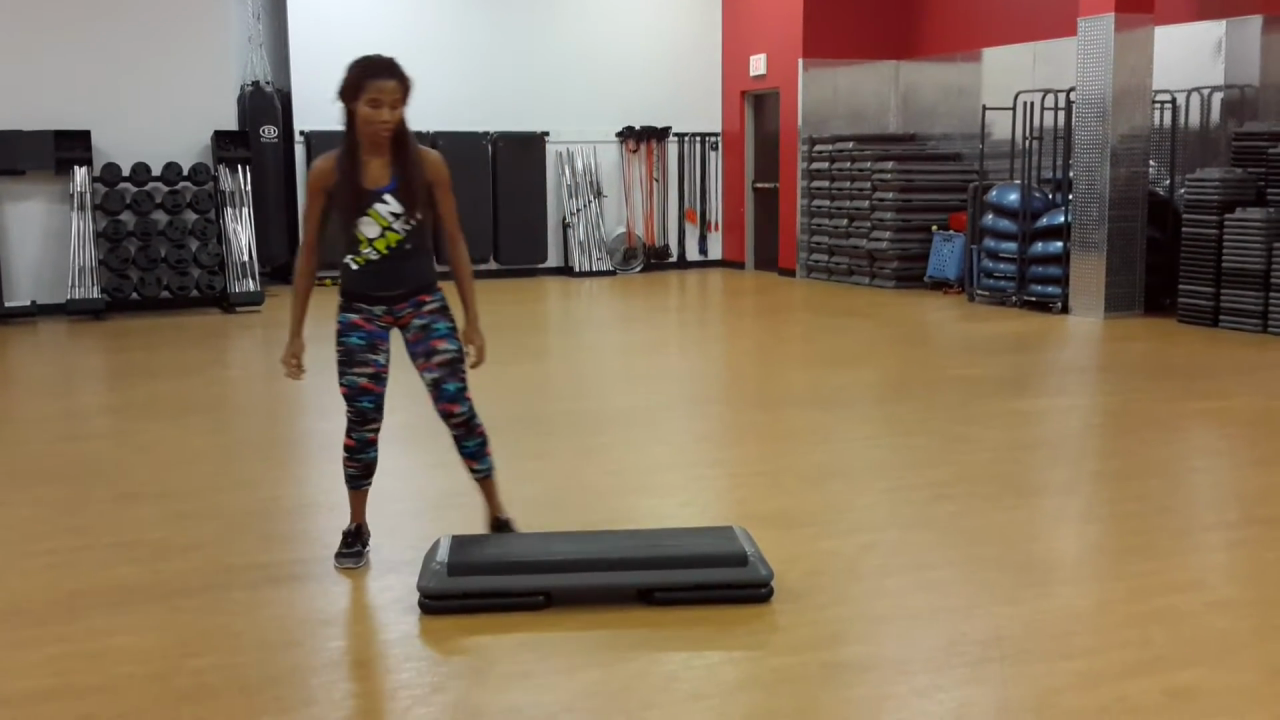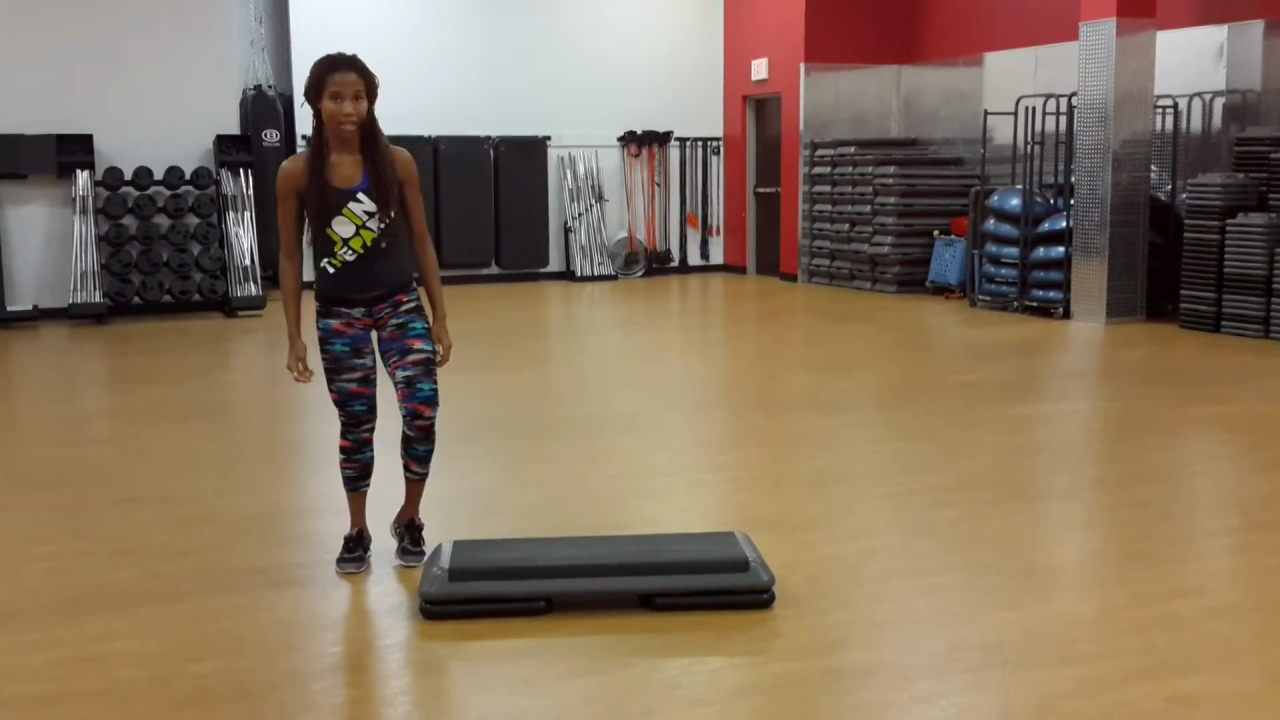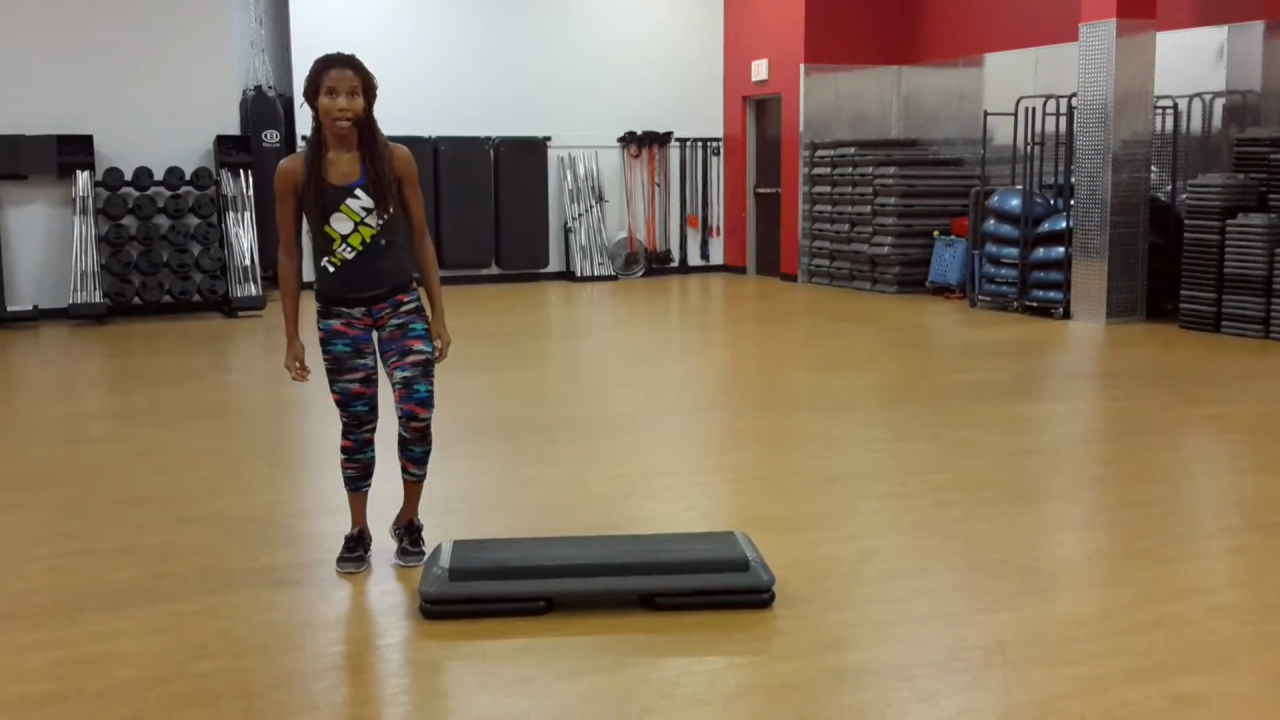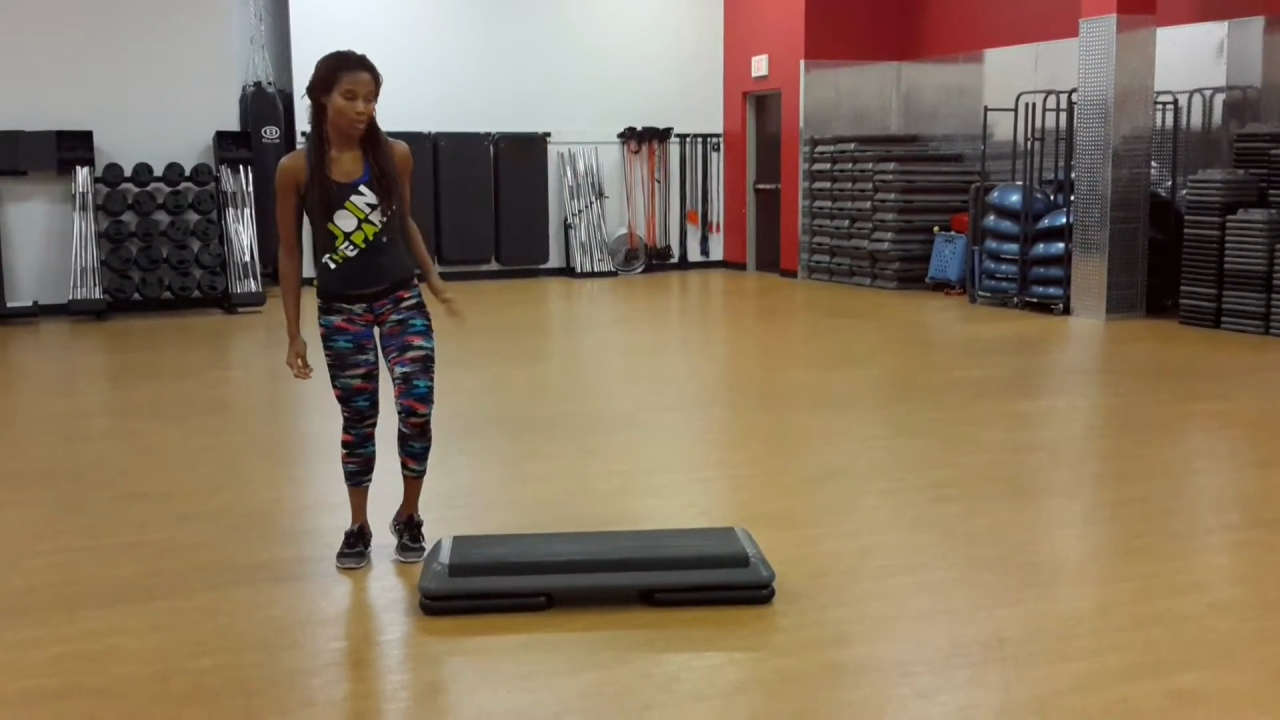
dt=0.4s
person 1, frame 1
left shoulder: (426, 164)
right shoulder: (327, 171)
left elbow: (454, 242)
right elbow: (309, 252)
left wrist: (472, 319)
right wrist: (295, 331)
left hip: (423, 301)
right hip: (360, 310)
left knee: (457, 408)
right knee: (362, 421)
left ankle: (497, 515)
right ankle: (356, 527)
person 1, frame 2
left shoulder: (396, 162)
right shoulder: (296, 172)
left elbow: (421, 240)
right elbow: (291, 255)
left wrist: (440, 318)
right wrist: (294, 336)
left hip: (400, 303)
right hip: (338, 313)
left knee: (422, 412)
right knee: (355, 424)
left ankle: (409, 520)
right ankle: (357, 532)
person 1, frame 3
left shoulder: (396, 159)
right shoulder: (294, 170)
left elbow: (419, 236)
right elbow: (290, 253)
left wrist: (438, 313)
right wrist: (292, 335)
left hip: (400, 302)
right hip: (339, 313)
left knee: (417, 415)
right knee: (357, 424)
left ankle: (409, 521)
right ankle: (358, 531)
person 1, frame 4
left shoulder: (394, 155)
right shoulder: (296, 168)
right elbow: (289, 251)
left wrist: (434, 280)
right wrist: (293, 332)
left hip: (401, 298)
right hip: (340, 309)
left knee: (417, 410)
right knee: (357, 419)
left ankle: (408, 517)
right ankle: (358, 527)
